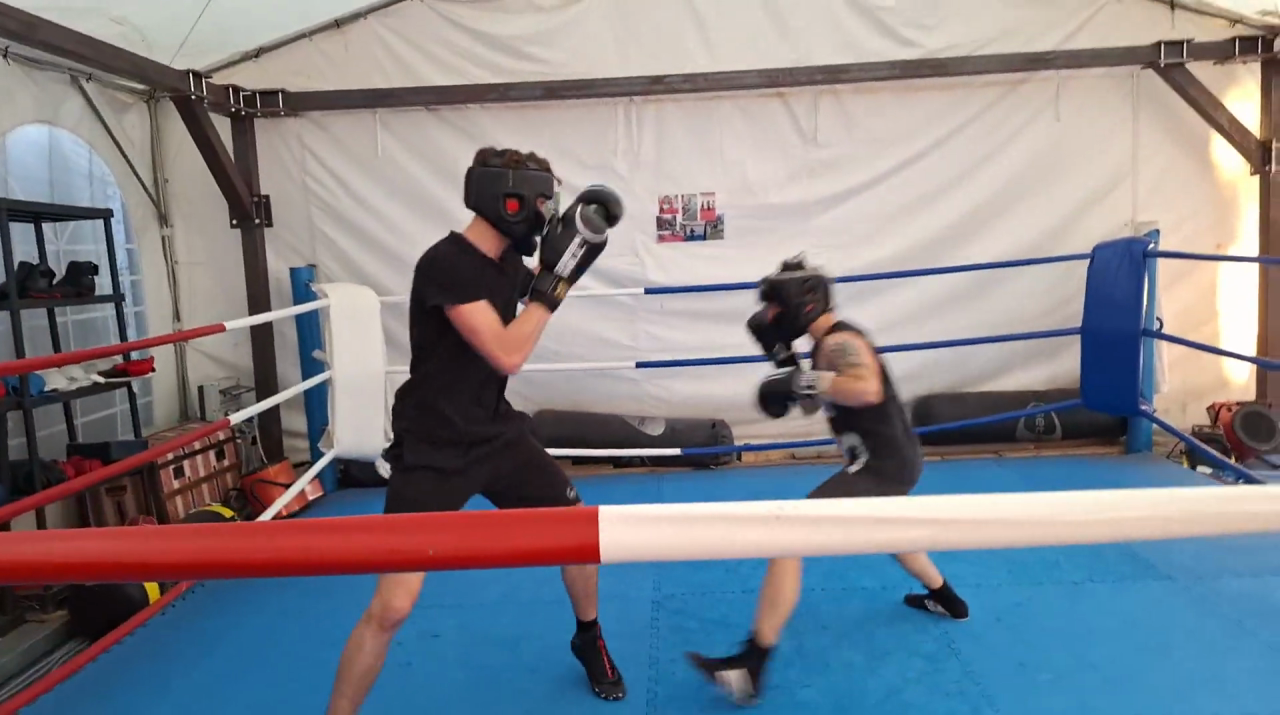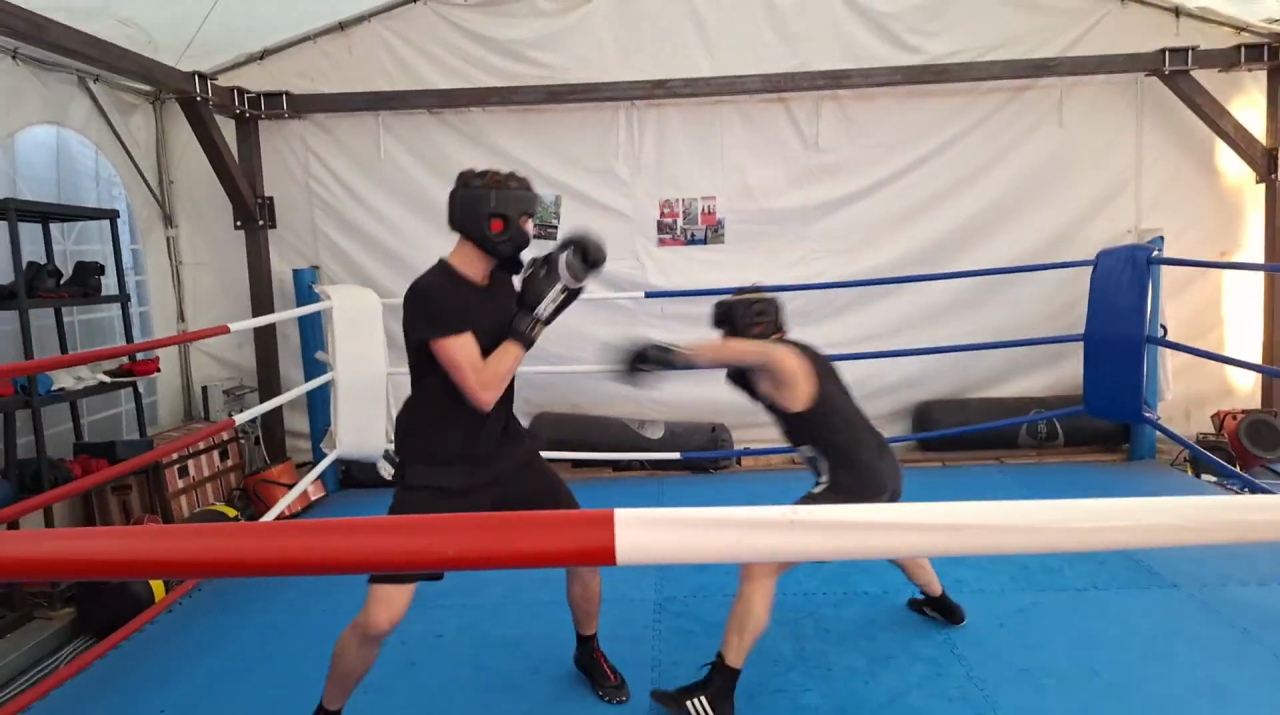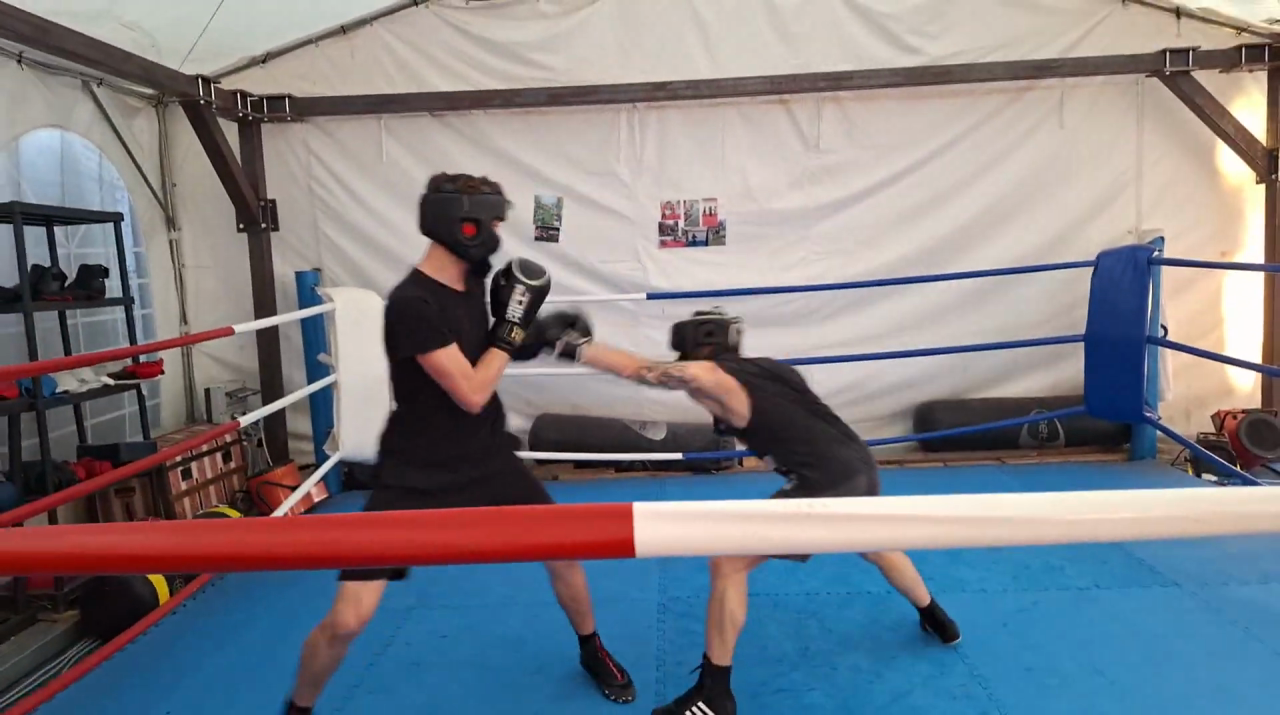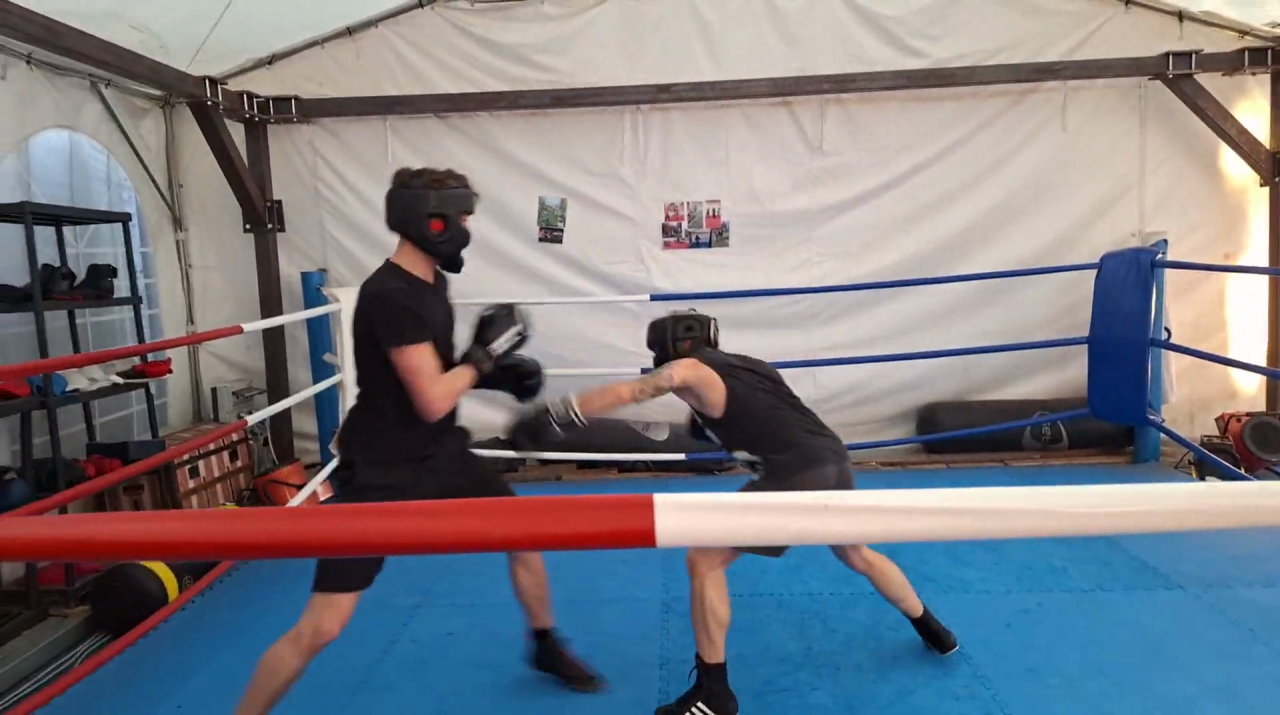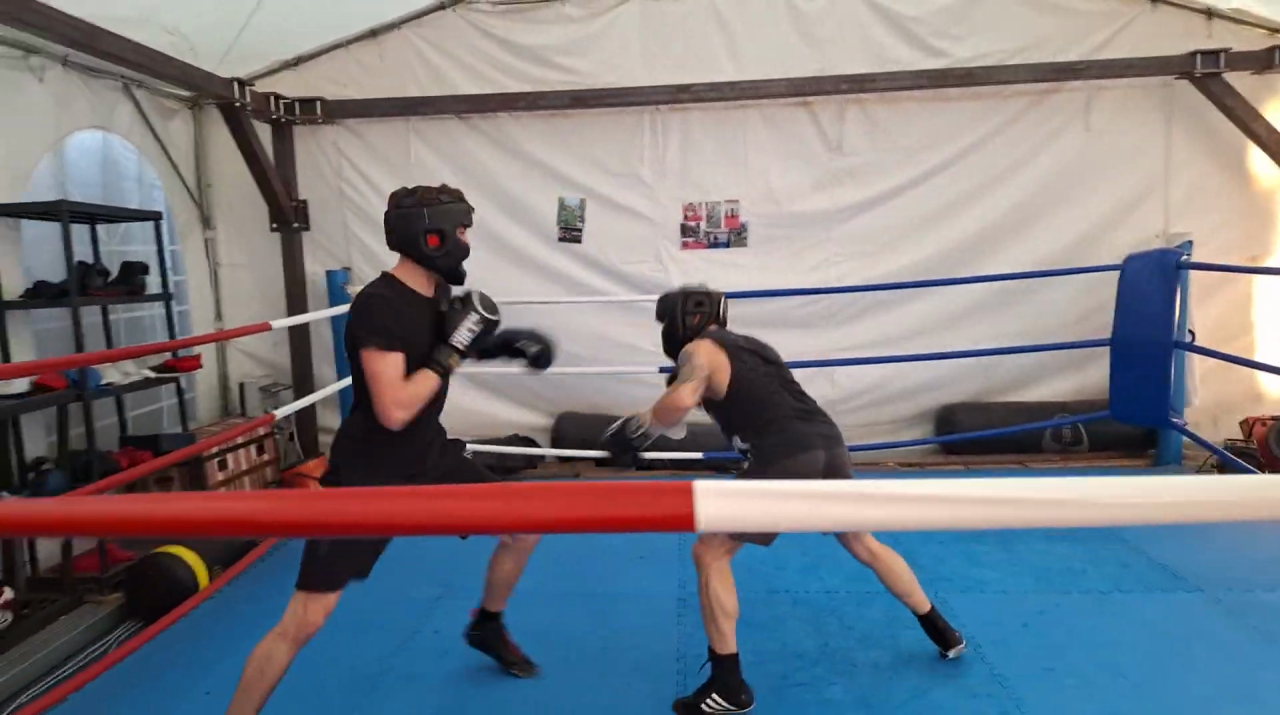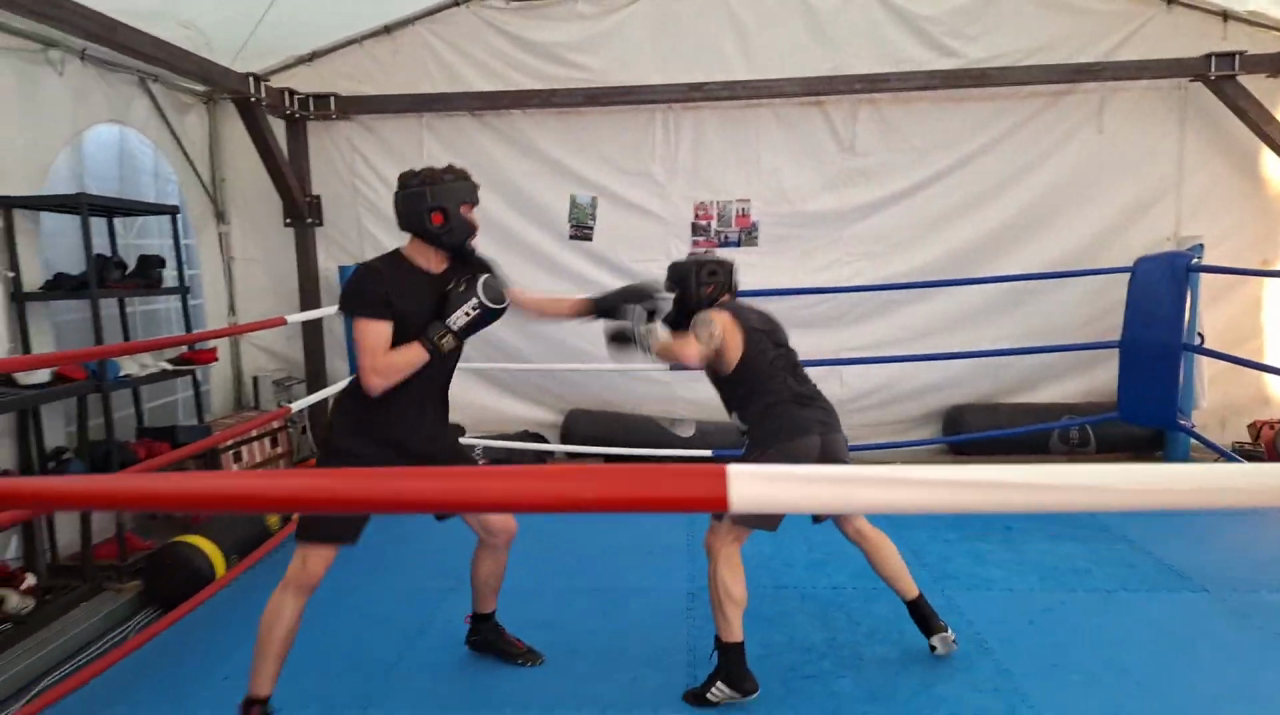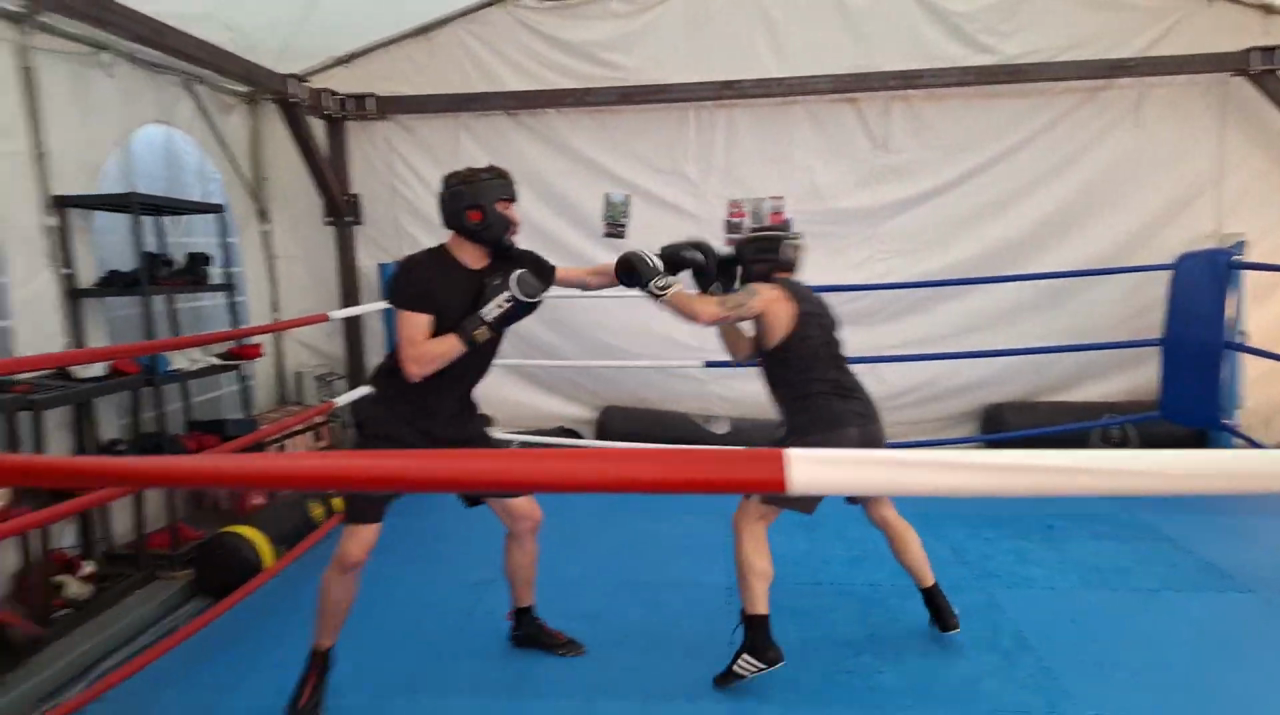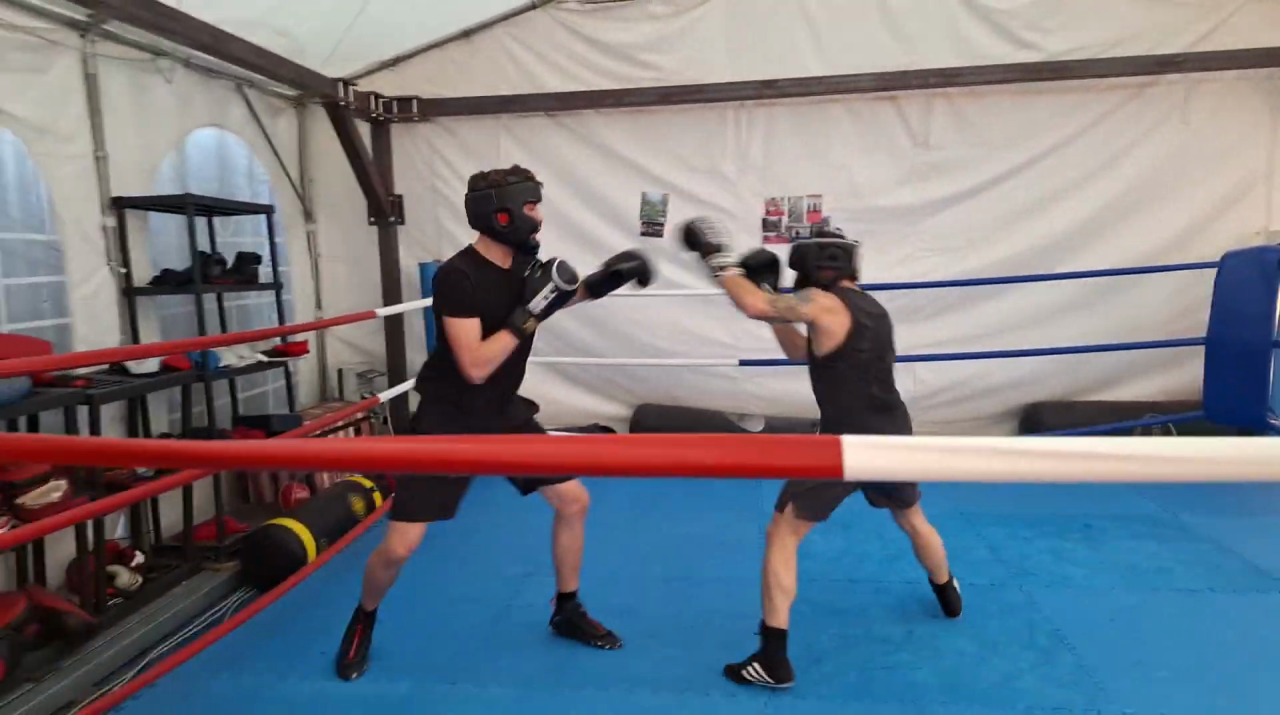
dt=0.1s
person 1, frame 1
left shoulder: (506, 254)
right shoulder: (444, 263)
left elbow: (526, 301)
right elbow: (508, 354)
left wrist: (567, 249)
right wrist: (559, 274)
left hip: (494, 430)
right hip: (431, 450)
right knee: (392, 607)
left ankle: (589, 638)
person 1, frame 2
left shoulder: (498, 274)
right shoulder: (432, 294)
left elbow: (507, 335)
right elbow: (482, 392)
left wrist: (566, 271)
right wrist: (538, 314)
left hip: (503, 454)
right hip: (435, 471)
right knee: (379, 619)
left ankle: (588, 650)
person 1, frame 3
left shoulder: (471, 279)
right shoulder: (412, 303)
right elbow: (472, 393)
left wrist: (531, 329)
right wrist: (513, 322)
left hip: (485, 457)
right hip: (417, 475)
right knee: (348, 618)
left ankle: (592, 650)
person 1, frame 4
left shoulder: (432, 281)
right shoulder: (388, 296)
right elbow: (434, 401)
left wrist: (494, 370)
right wrist: (489, 356)
left hip: (439, 455)
right hip: (377, 471)
right knee: (322, 628)
left ankle: (547, 645)
person 1, frame 5
left shoulder: (438, 292)
right shoulder: (380, 305)
right elbow: (394, 412)
left wrist: (503, 344)
right wrist: (453, 349)
left hip: (428, 456)
right hip: (368, 474)
left knee: (525, 528)
right knee: (304, 621)
left ankle: (487, 626)
person 1, frame 6
left shoulder: (469, 270)
right shoulder: (374, 280)
left elbow: (538, 305)
right elbow: (375, 379)
left wrist: (604, 302)
right wrist: (448, 328)
left hip: (426, 439)
right hip: (359, 442)
left knee: (500, 530)
right knee: (304, 576)
left ankle: (483, 628)
person 1, frame 7
left shoulder: (508, 262)
right shoulder: (419, 273)
left elbow: (585, 277)
right elbow: (416, 367)
right wrist: (485, 320)
left hip: (455, 424)
right hip: (396, 424)
left knee: (527, 518)
right knee: (351, 554)
left ankle: (525, 623)
right ankle: (319, 662)
person 1, frame 8
left shoulder: (523, 261)
right shoulder: (457, 276)
left elbow: (577, 292)
right elbow: (474, 367)
left wrist: (610, 274)
right wrist: (534, 313)
left hip: (505, 417)
right hip: (448, 426)
left knee: (573, 501)
right knee: (401, 546)
left ankle: (567, 610)
right ankle: (364, 619)
person 2, frame 1
left shoulder: (840, 344)
right shoulder: (834, 340)
left elbow: (866, 391)
right elbow: (812, 402)
left wrist: (804, 381)
right wrist: (780, 354)
left hip: (882, 467)
right hip: (896, 458)
left ankle: (749, 666)
right ankle: (946, 599)
person 2, frame 2
left shoulder: (779, 357)
right shoulder: (802, 359)
left elbow: (728, 352)
left wrist: (667, 353)
right wrist: (756, 386)
left hip: (856, 487)
right hip: (884, 472)
left knee: (759, 570)
right ankle: (942, 604)
person 2, frame 3
left shoulder: (709, 375)
right shoulder: (770, 369)
left elbow: (637, 368)
left wrist: (572, 343)
left hip: (826, 484)
right hip: (859, 467)
left knee: (729, 567)
right knee: (873, 547)
right ankle: (936, 619)
person 2, frame 4
left shoulder: (691, 368)
right shoulder: (750, 369)
left elbow: (624, 393)
left wrist: (555, 413)
right wrist: (715, 428)
left hip: (801, 474)
right hip: (834, 461)
left knee: (705, 563)
right knee: (856, 554)
right ankle: (931, 631)
person 2, frame 5
left shoulder: (699, 349)
right shoulder: (751, 347)
left elbow: (679, 401)
left wrist: (637, 428)
left hip: (785, 462)
right hip: (825, 444)
left knee: (709, 555)
right knee: (862, 545)
right ankle: (942, 632)
person 2, frame 6
left shoulder: (713, 318)
right shoulder: (756, 320)
left elbow: (688, 354)
left wrist: (644, 335)
right wrist: (672, 330)
left hip: (781, 445)
right hip: (823, 430)
left knee: (721, 544)
right knee: (859, 529)
left ankle: (734, 671)
right ankle: (930, 621)
person 2, frame 7
left shoulder: (766, 293)
right shoulder: (810, 301)
left elbow: (704, 313)
right elbow: (747, 350)
left wrist: (654, 278)
right wrist: (719, 286)
left hip: (819, 433)
right hip: (861, 420)
left knee: (748, 521)
right knee: (883, 514)
left ankle: (759, 643)
right ankle: (938, 606)
person 2, frame 8
left shoulder: (824, 301)
right shoulder: (873, 309)
left elbow: (754, 305)
right elbow: (803, 351)
left wrist: (715, 255)
right wrist: (764, 278)
right hip: (894, 437)
left knee: (781, 536)
right knee: (911, 518)
left ankle: (773, 657)
right ankle: (948, 594)
